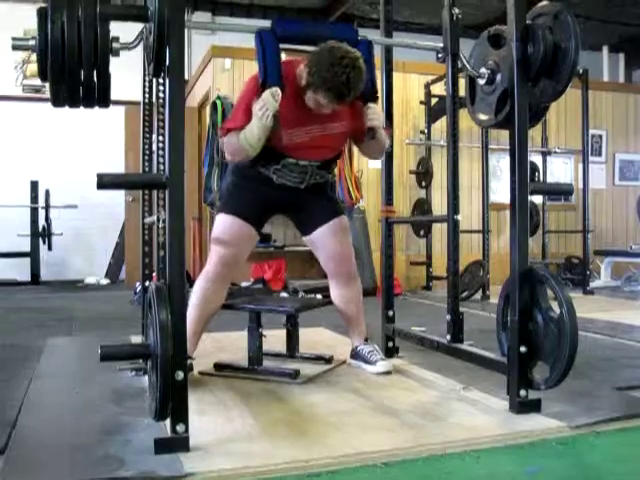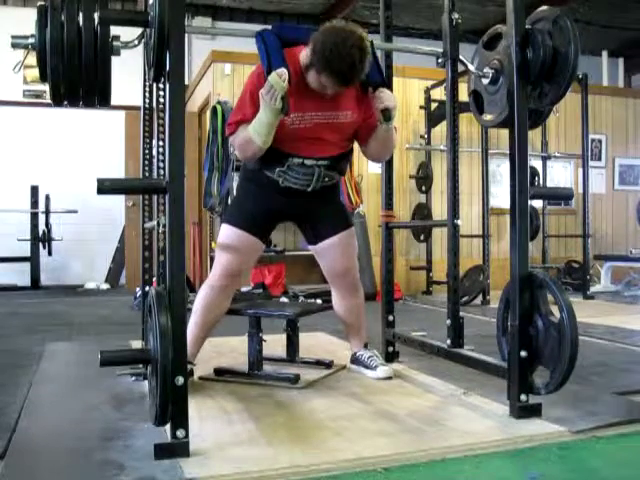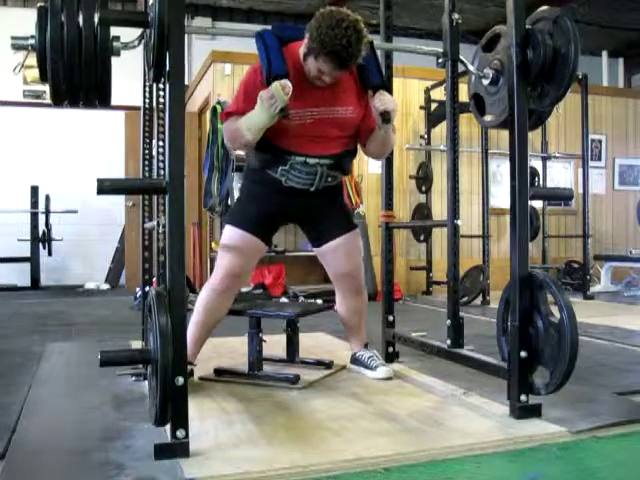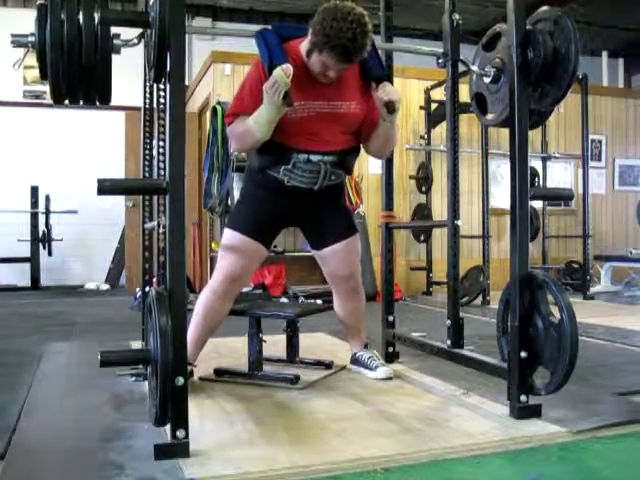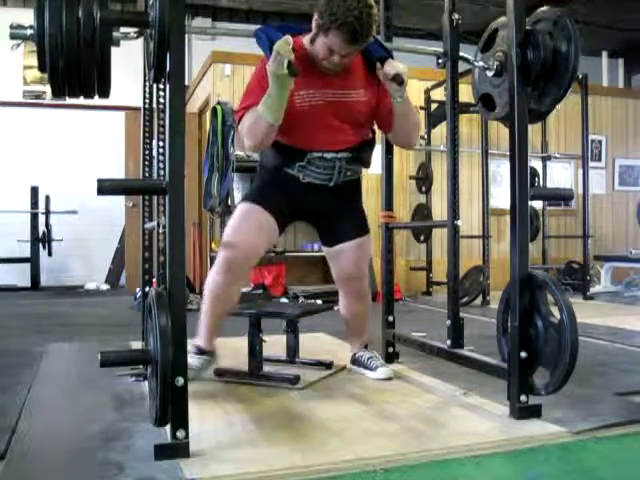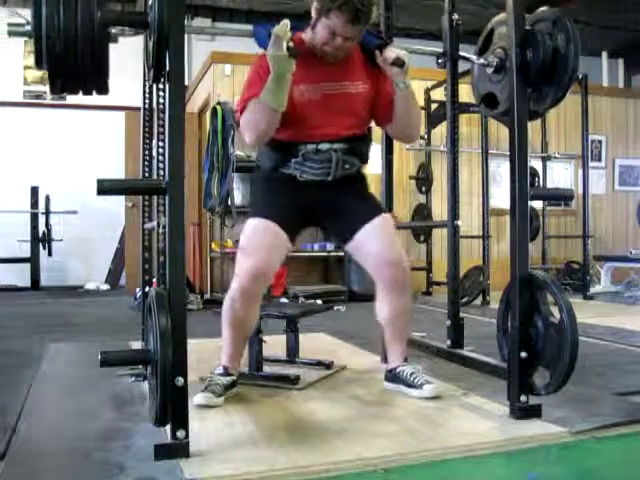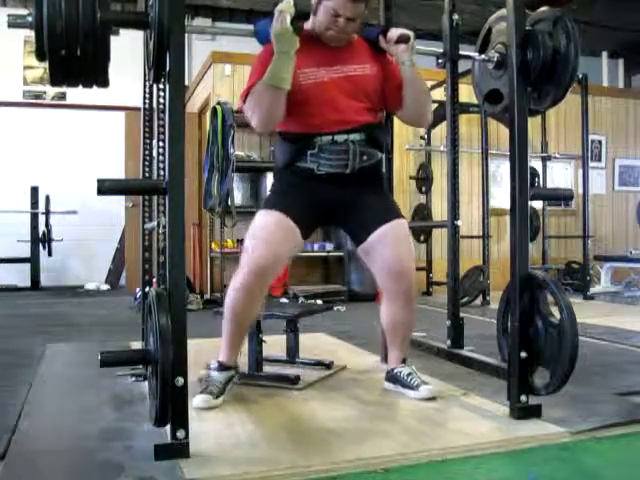
dt=0.7s
person 1, frame 1
left shoulder: (352, 94)
right shoulder: (269, 85)
left elbow: (374, 151)
right elbow: (232, 152)
left wrist: (375, 132)
right wrist: (260, 126)
left hip: (313, 185)
right hip: (256, 180)
left knee: (344, 265)
right knee: (220, 263)
left ankle: (360, 346)
right ankle: (184, 354)
person 1, frame 2
left shoulder: (357, 87)
right shoulder: (271, 73)
left elbow: (377, 153)
right elbow: (242, 149)
left wrist: (386, 120)
right wrist: (270, 112)
left hip: (322, 191)
right hip: (264, 185)
left knee: (347, 275)
right knee: (225, 273)
left ankle: (360, 351)
right ankle: (184, 359)
person 1, frame 3
left shoulder: (360, 81)
left elbow: (376, 150)
right elbow: (231, 138)
left wrist: (384, 123)
right wrist: (263, 114)
left hip: (325, 193)
right hip: (267, 187)
left knee: (352, 278)
right knee: (226, 276)
left ankle: (360, 351)
right ankle: (183, 361)
person 1, frame 4
left shoulder: (362, 79)
right shoulder: (272, 66)
left elbow: (379, 149)
right elbow: (237, 141)
left wrist: (388, 116)
right wrist: (271, 107)
left hip: (326, 194)
right hip: (269, 188)
left knee: (348, 280)
right knee: (226, 279)
left ankle: (360, 351)
right ankle: (183, 362)
person 1, frame 5
left shoulder: (372, 72)
right shoulder: (279, 62)
left elbow: (407, 138)
right elbow: (252, 139)
left wrist: (400, 94)
right wrist: (280, 87)
left hip: (340, 189)
right hip: (281, 180)
left knee: (355, 282)
right knee: (232, 254)
left ankle: (361, 353)
right ankle: (203, 350)
person 1, frame 6
left shoulder: (370, 66)
right shoulder: (275, 60)
left elbow: (408, 133)
right elbow: (253, 135)
left wrist: (399, 80)
right wrist: (280, 74)
left hip: (346, 184)
right hip: (284, 184)
left knee: (395, 267)
right knee: (249, 277)
left ankle: (397, 366)
right ankle: (227, 373)
person 1, frame 7
left shoulder: (376, 55)
right shoulder: (280, 53)
left elbow: (420, 115)
right elbow: (262, 120)
left wrist: (406, 59)
right wrist: (284, 52)
left hip: (364, 182)
right hip: (300, 180)
left knee: (403, 276)
right knee: (255, 267)
left ankle: (398, 368)
right ankle: (224, 365)
